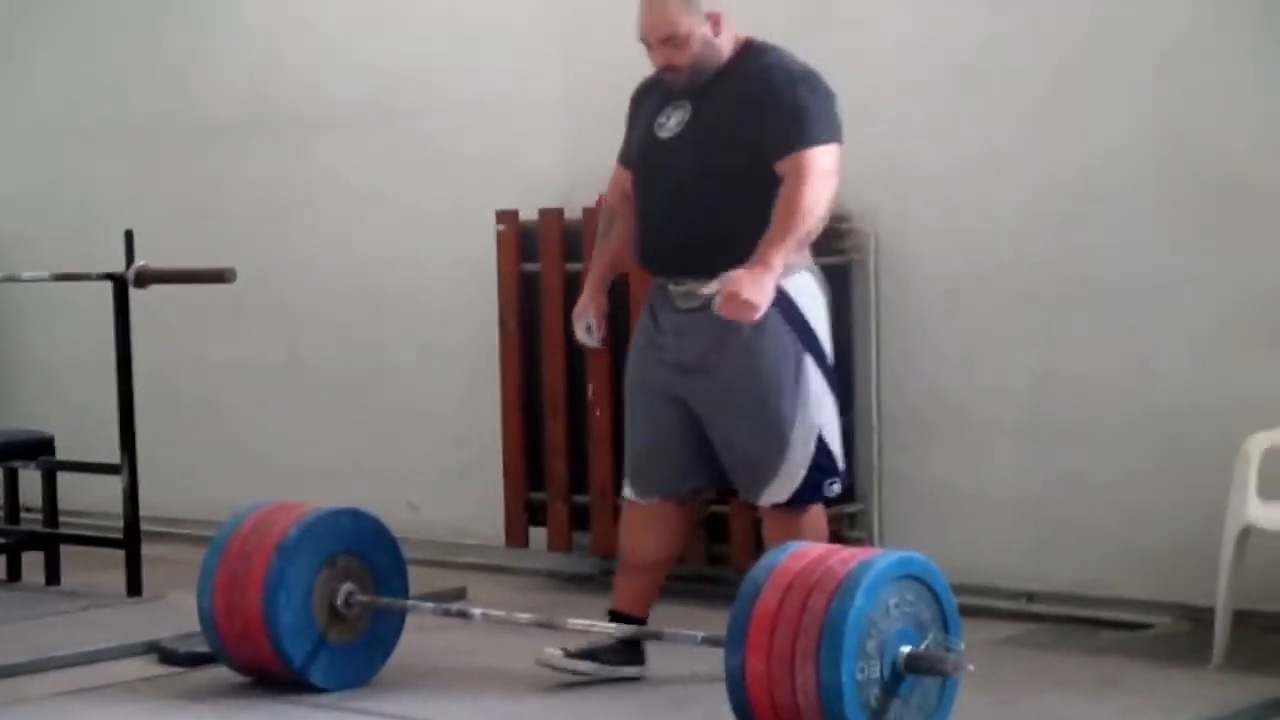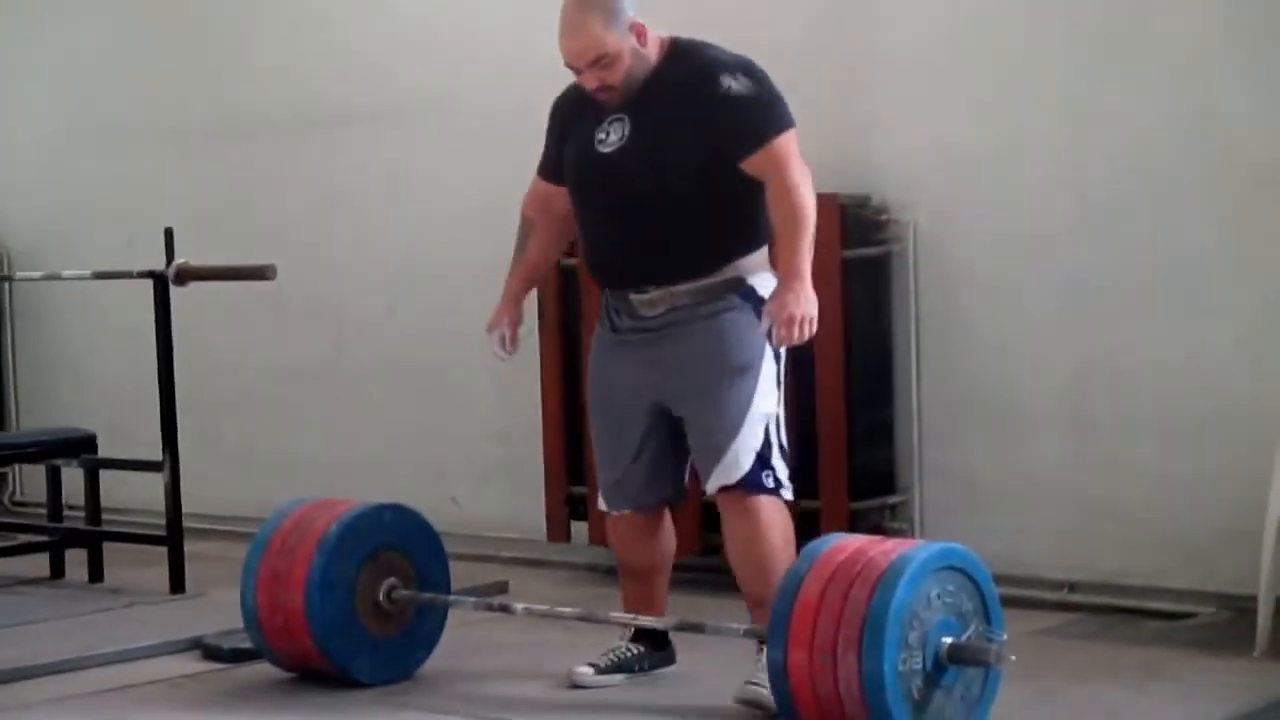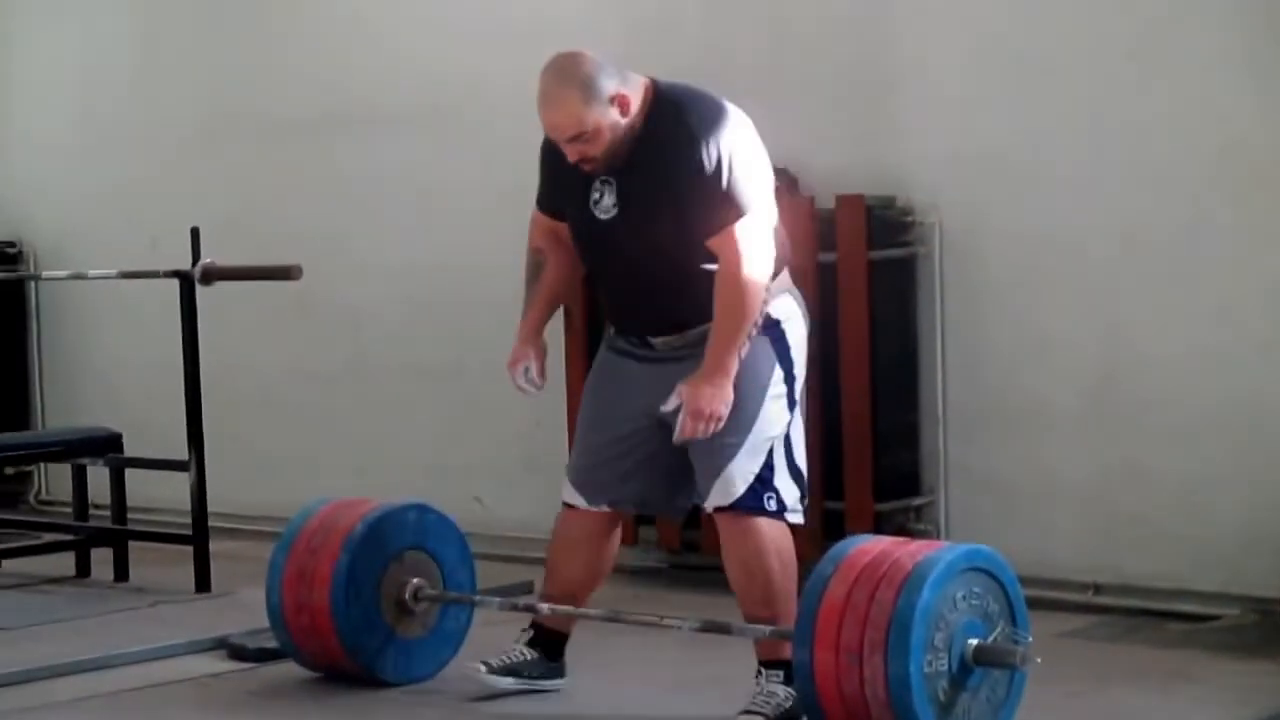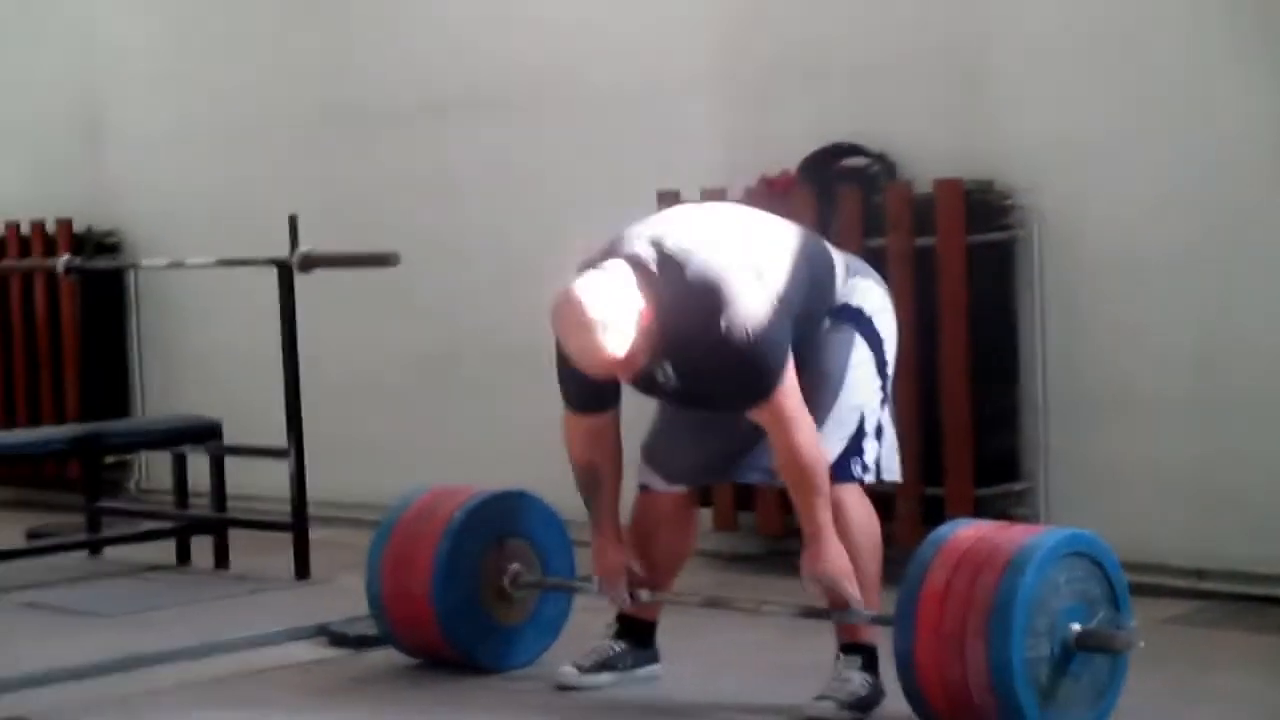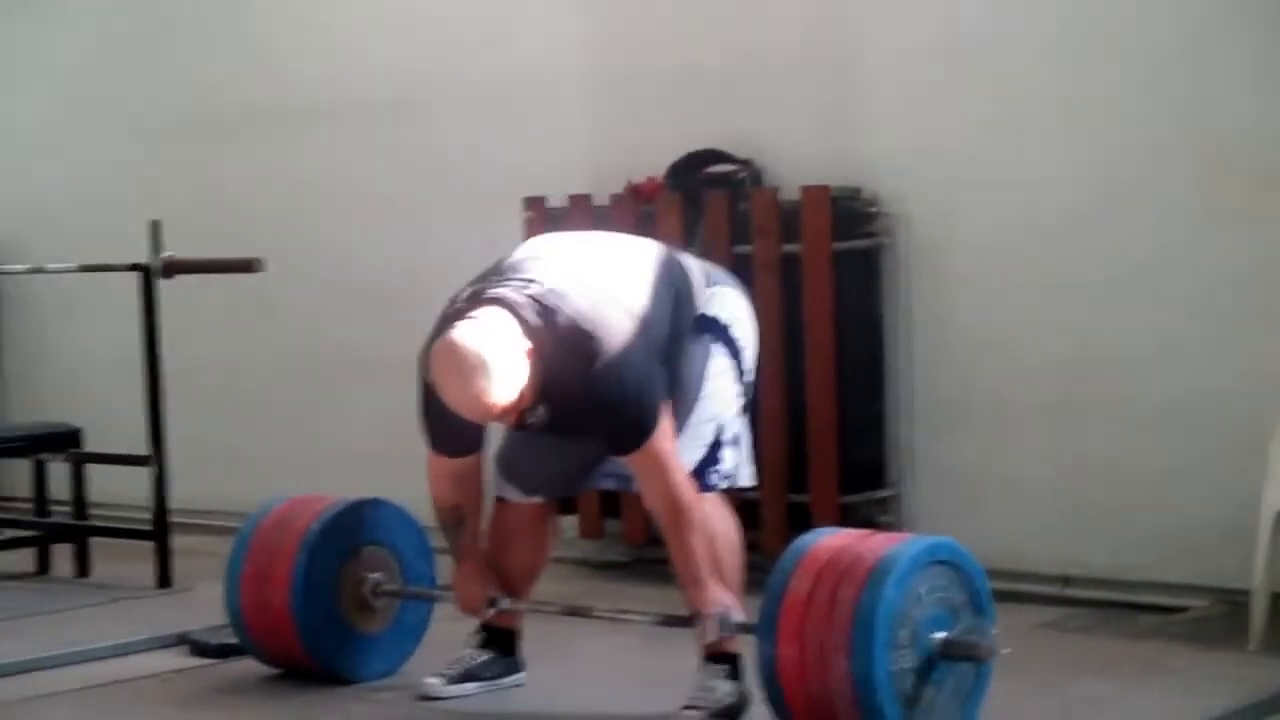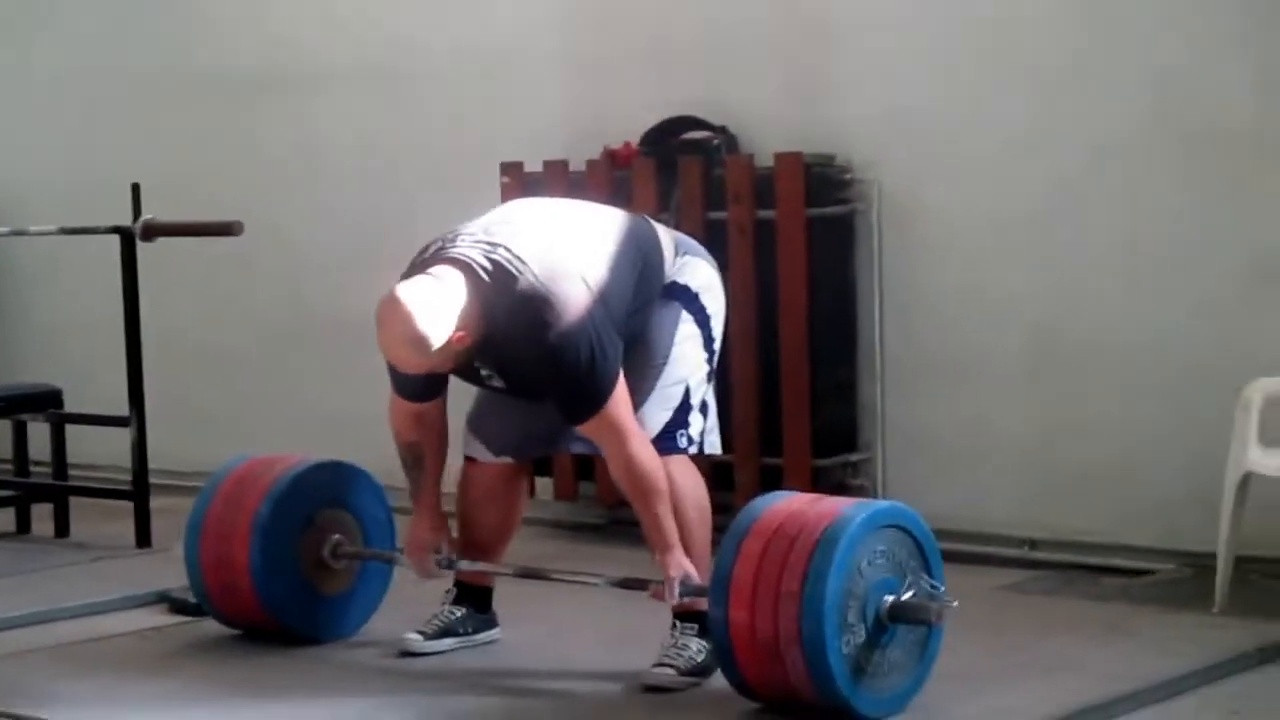
dt=0.5s
person 1, frame 1
left shoulder: (780, 84)
right shoulder: (651, 97)
left elbow: (813, 180)
right elbow: (625, 197)
left wrist: (762, 270)
right wrist: (596, 284)
left hip: (757, 308)
right hip: (667, 313)
left knee: (785, 483)
right knee: (651, 485)
right ankle: (624, 637)
person 1, frame 2
left shoulder: (719, 83)
right shoulder: (574, 110)
left elbow: (785, 177)
right elbow: (548, 208)
left wrist: (794, 280)
right wrist: (513, 294)
left hip: (721, 307)
right hip: (625, 320)
left knee: (741, 477)
right knee: (628, 493)
right ankle: (647, 638)
person 1, frame 3
left shoulder: (704, 135)
right shoulder: (562, 148)
left elbow: (748, 258)
right elbow: (555, 237)
left wrist: (716, 374)
right wrist: (530, 333)
left hip: (738, 332)
right hip: (634, 347)
left knee: (745, 500)
right knee: (590, 495)
right ankle: (544, 648)
person 1, frame 4
left shoulder: (725, 308)
right shoulder: (587, 317)
left elbow: (790, 435)
right elbow: (587, 435)
left wrist: (822, 541)
right wrist: (606, 537)
left hip: (832, 315)
left knee: (831, 474)
right knee: (665, 477)
left ankle: (859, 663)
right ankle: (633, 638)
person 1, frame 5
left shoulder: (605, 359)
right shoulder: (450, 365)
left elbow: (661, 482)
right elbow: (452, 473)
left wrist: (702, 585)
right wrist: (469, 566)
left knee: (693, 482)
right knee: (519, 486)
left ankle: (723, 671)
right ankle: (497, 648)
person 1, frame 6
left shoulder: (557, 326)
right shoulder: (417, 308)
left elbow: (621, 445)
right elbow: (416, 414)
left wrist: (668, 550)
right wrist: (427, 514)
left hip: (669, 286)
left knee: (660, 446)
right knee: (490, 446)
left ankle: (694, 629)
right ankle: (472, 604)
